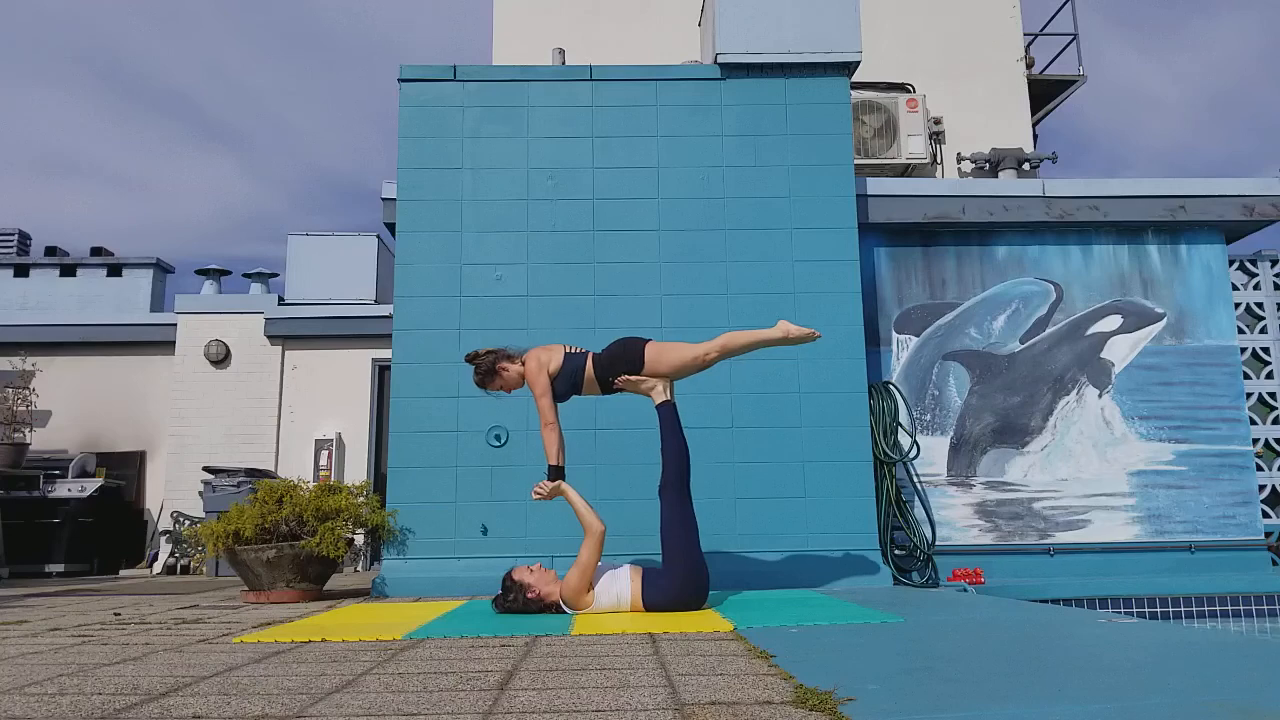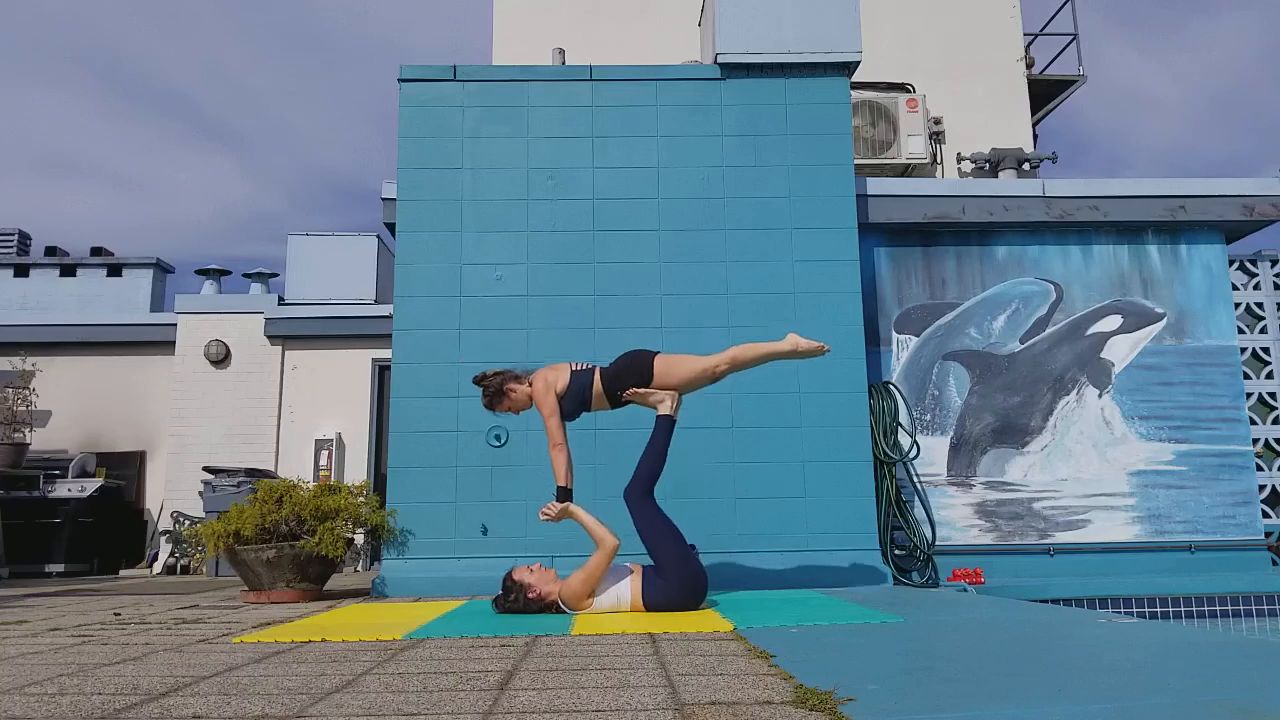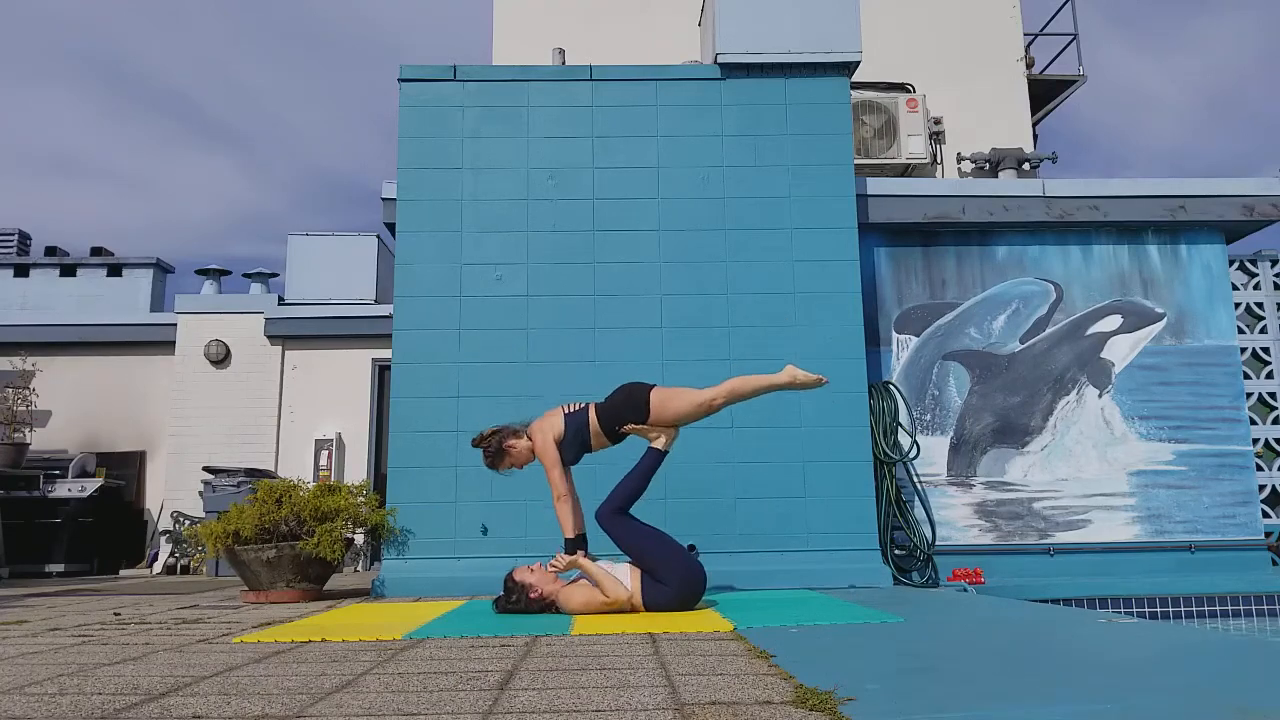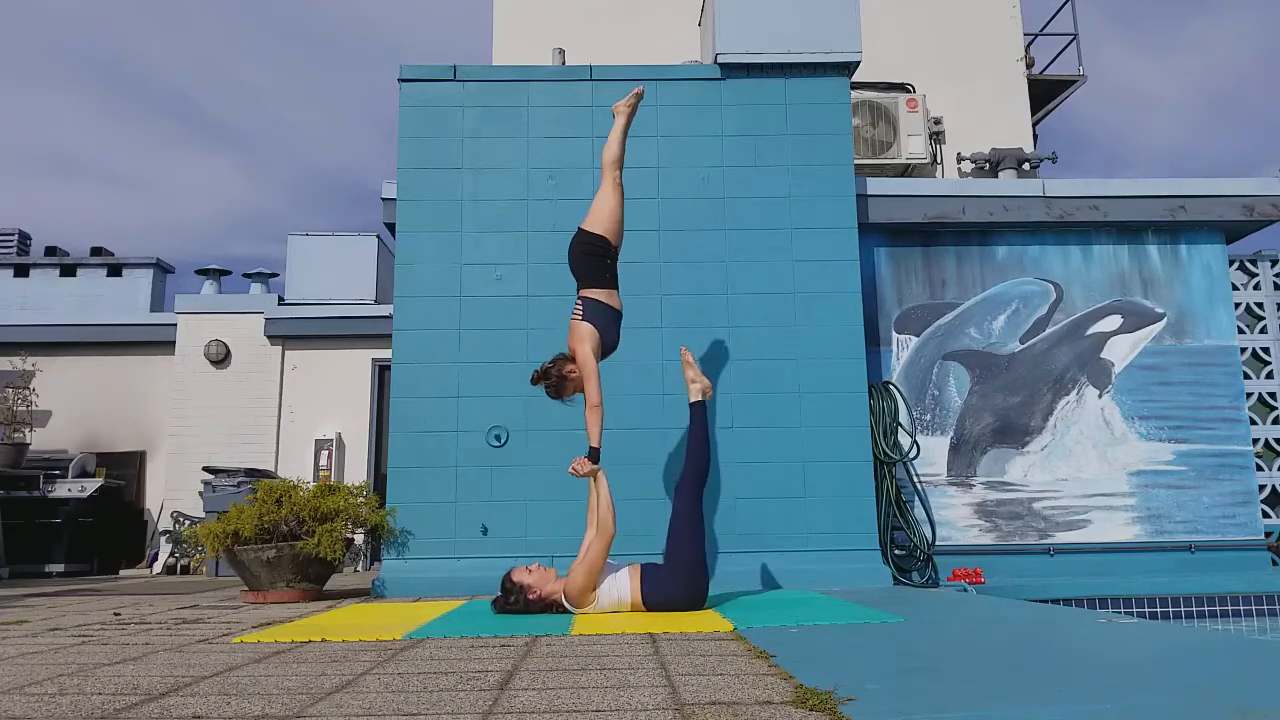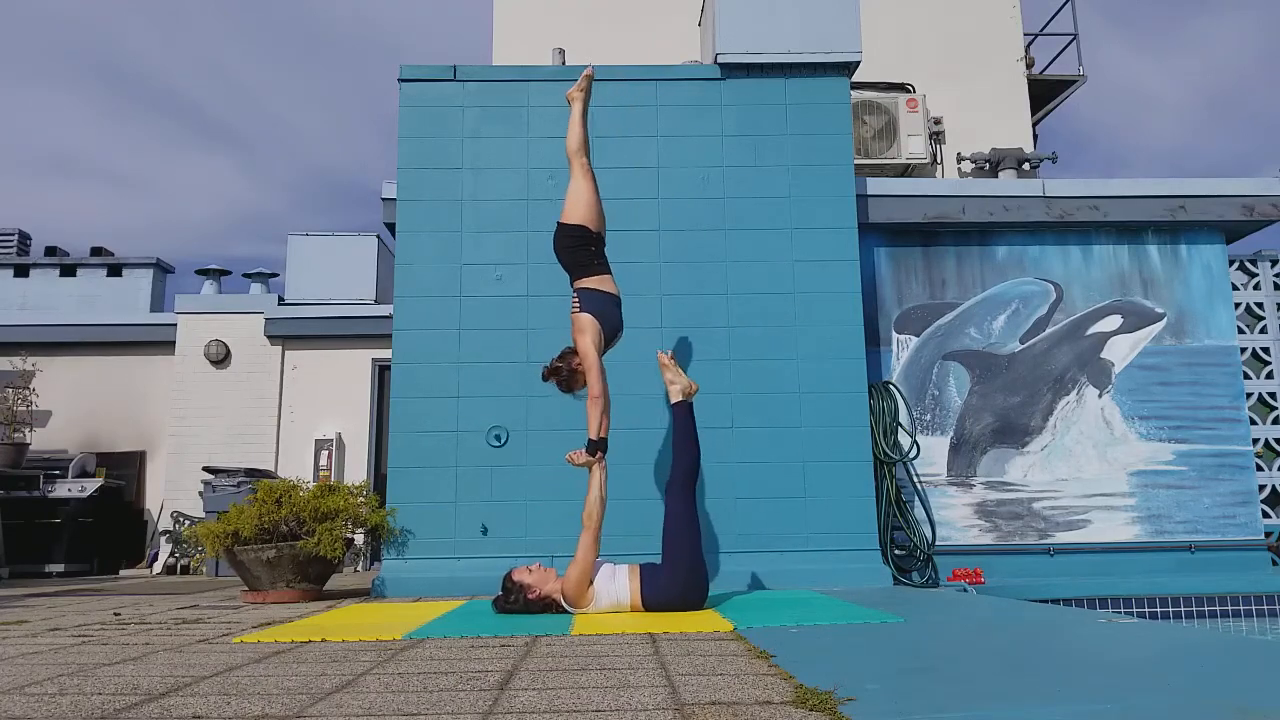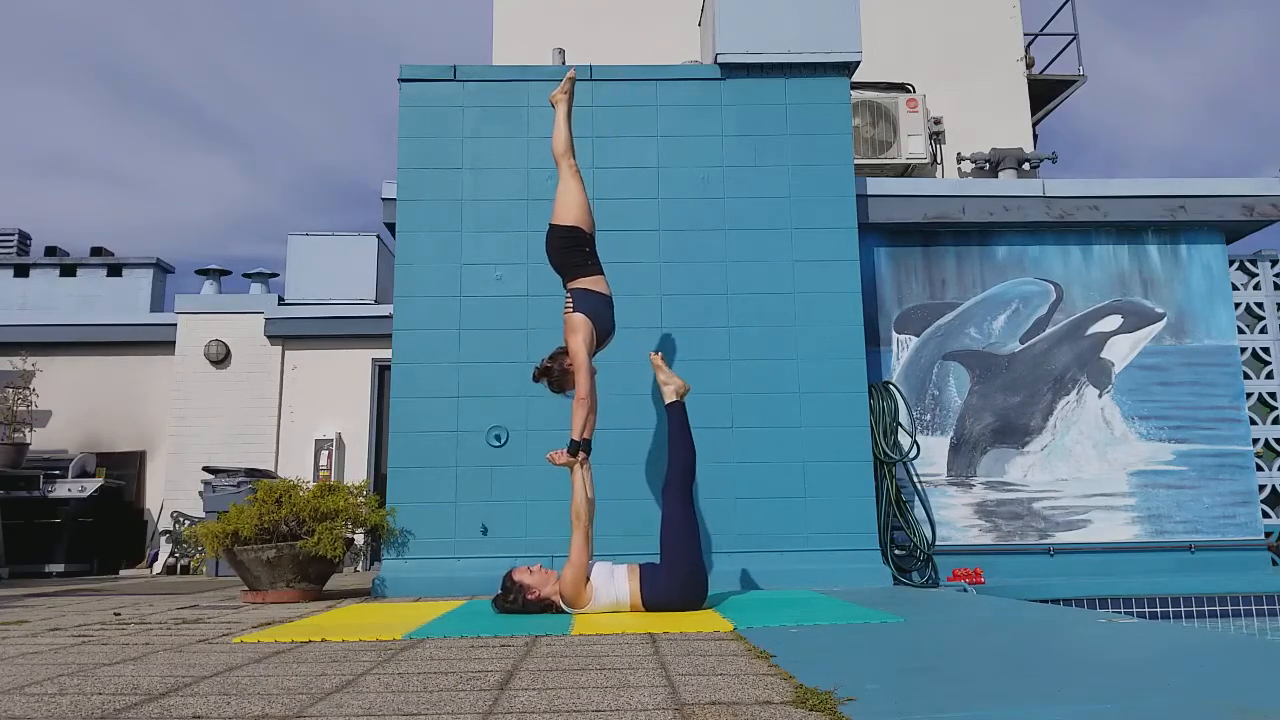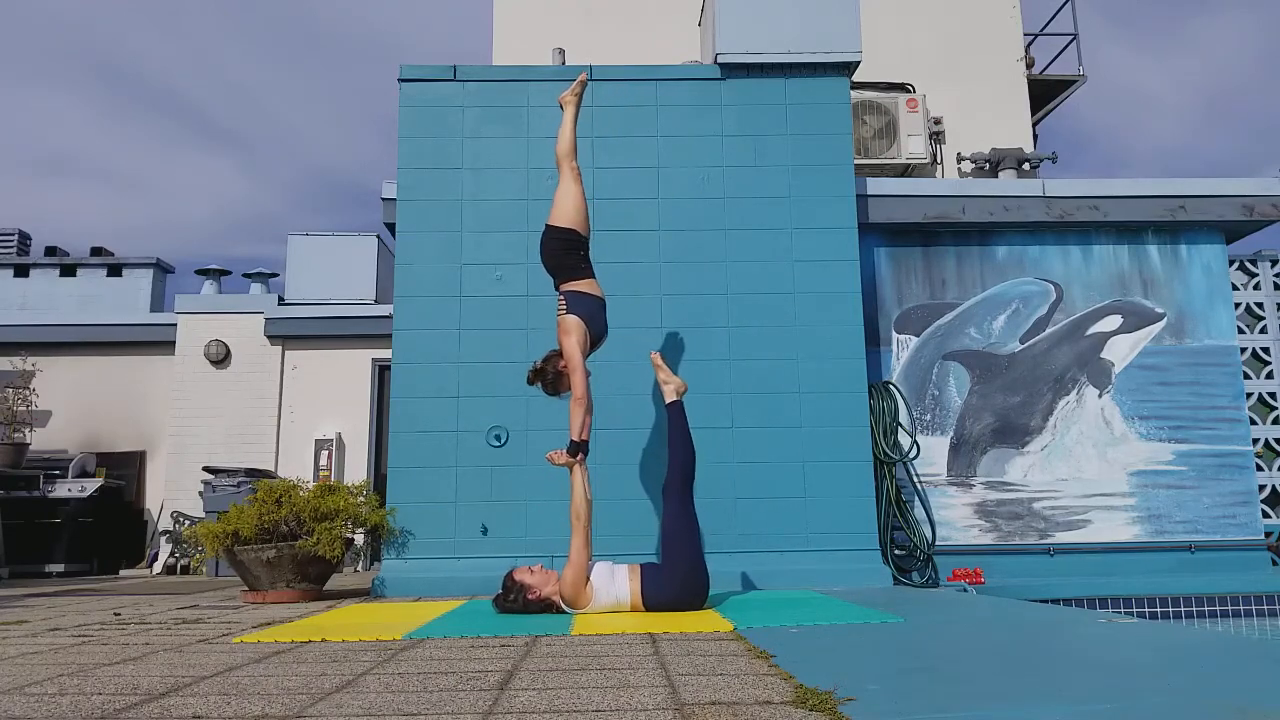
dt=0.7s
person 1, frame 1
left shoulder: (532, 365)
right shoulder: (540, 364)
left elbow: (549, 424)
right elbow: (553, 425)
left wrist: (555, 475)
right wrist: (558, 474)
left hip: (627, 363)
right hip: (623, 369)
left knee: (707, 353)
right knee: (706, 356)
left ankle: (778, 334)
right ankle: (778, 332)
person 1, frame 2
left shoulder: (540, 385)
right shoulder: (547, 384)
left elbow: (557, 445)
right elbow: (561, 446)
left wrist: (562, 495)
right wrist: (566, 494)
left hip: (635, 375)
right hip: (632, 379)
left knee: (717, 366)
right knee: (715, 370)
left ankle: (788, 345)
right ankle: (788, 346)
person 1, frame 3
left shoulder: (540, 438)
right shoulder: (544, 437)
left elbow: (561, 497)
right elbow: (567, 498)
left wrist: (573, 549)
right wrist: (578, 547)
left hip: (630, 409)
right hip: (628, 414)
left knee: (713, 399)
right knee: (712, 400)
left ankle: (784, 377)
right ankle: (784, 375)
person 1, frame 4
left shoulder: (583, 351)
right shoulder: (583, 351)
left elbow: (594, 404)
left wrist: (593, 453)
right wrist: (593, 454)
left hip: (593, 254)
right hip: (595, 257)
left knee: (612, 180)
right knee: (612, 181)
left ankle: (624, 115)
person 1, frame 5
right shoulder: (588, 343)
left elbow: (598, 398)
left wrist: (596, 445)
right wrist: (596, 445)
left hip: (584, 248)
right hip: (579, 247)
left knee: (581, 166)
right knee: (580, 166)
left ankle: (580, 100)
right ankle: (579, 101)
person 1, frame 6
right shoulder: (580, 341)
left elbow: (585, 399)
left wrist: (580, 445)
right wrist: (578, 445)
left hip: (575, 249)
right hip: (572, 249)
left knee: (567, 167)
right knee: (567, 167)
left ankle: (562, 103)
right ankle: (562, 104)
person 1, frame 7
right shoulder: (573, 343)
left elbow: (582, 399)
left wrist: (579, 446)
right wrist: (576, 446)
left hip: (568, 253)
right hip: (564, 251)
left knee: (569, 171)
right knee: (569, 171)
left ankle: (571, 105)
right ankle: (571, 105)
person 2, frame 1
left shoulder: (569, 596)
right shoulder: (571, 593)
right elbow: (596, 531)
right wrist: (565, 490)
left hip: (678, 587)
right hip: (682, 589)
right knee: (673, 490)
right ankle: (661, 399)
person 2, frame 2
left shoulder: (572, 592)
right shoulder: (570, 594)
right elbow: (610, 544)
right wrist: (572, 509)
left hip: (676, 587)
right hip: (681, 586)
right knee: (637, 493)
left ankle: (665, 411)
right ankle: (665, 412)
person 2, frame 3
left shoulder: (570, 591)
right shoulder: (568, 598)
right elbow: (620, 595)
right wrist: (581, 562)
left hip: (677, 586)
right hip: (678, 585)
left knee: (609, 512)
right knee: (610, 513)
left ankle: (659, 442)
right ankle: (659, 442)
person 2, frame 4
left shoulder: (574, 583)
right shoulder: (574, 592)
left elbow: (593, 528)
right elbow: (606, 532)
left wrist: (593, 478)
right wrist: (598, 476)
left hip: (677, 587)
right hip: (680, 589)
right knee: (687, 490)
right ankle: (695, 396)
person 2, frame 5
left shoulder: (574, 588)
right shoulder: (573, 592)
left elbow: (596, 516)
right elbow: (591, 524)
left wrist: (597, 466)
right wrist: (594, 468)
left hip: (679, 586)
right hip: (680, 588)
right knee: (679, 490)
left ankle: (681, 398)
right ankle: (678, 397)
person 2, frame 6
left shoulder: (573, 589)
right shoulder: (570, 593)
left elbow: (587, 516)
right elbow: (580, 524)
left wrist: (581, 465)
right wrist: (575, 468)
left hip: (677, 586)
right hip: (679, 588)
right knee: (677, 491)
right ankle: (671, 397)
person 2, frame 7
left shoulder: (573, 586)
right shoulder: (570, 593)
left elbow: (585, 518)
right elbow: (580, 524)
left wrist: (579, 466)
right wrist: (574, 469)
left hip: (678, 586)
right hip: (680, 587)
right knee: (676, 491)
right ankle: (671, 398)
